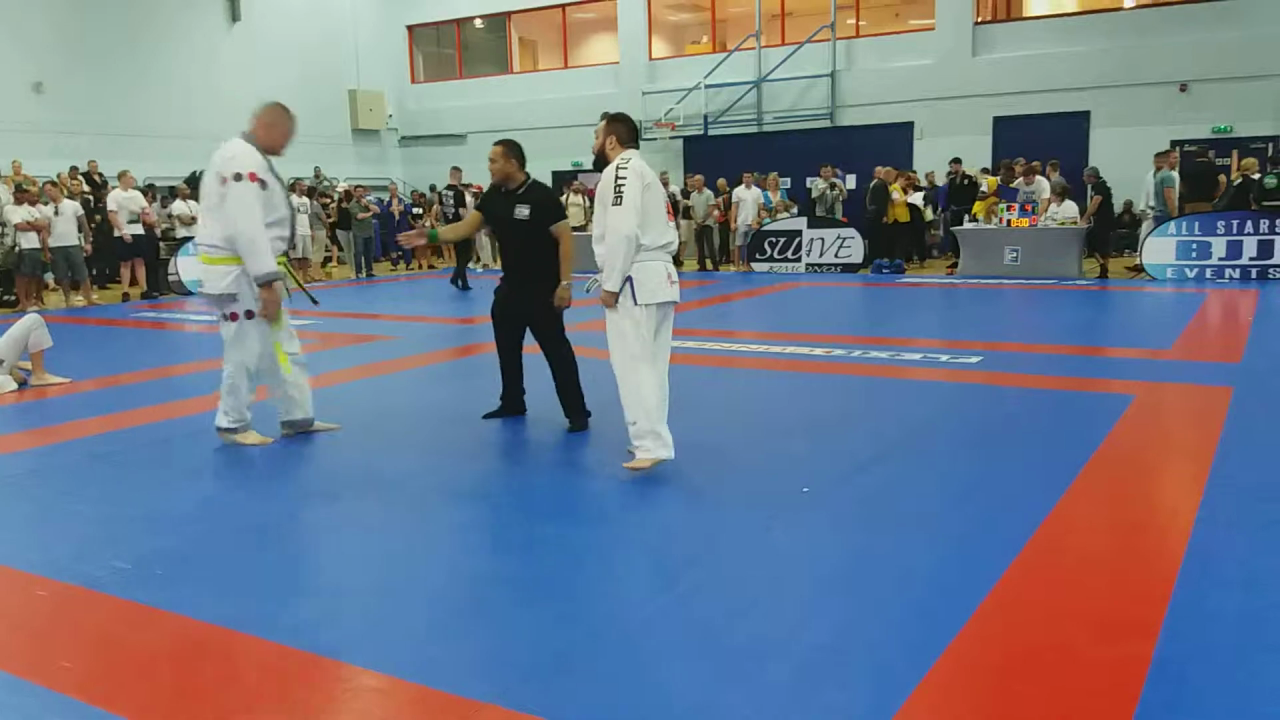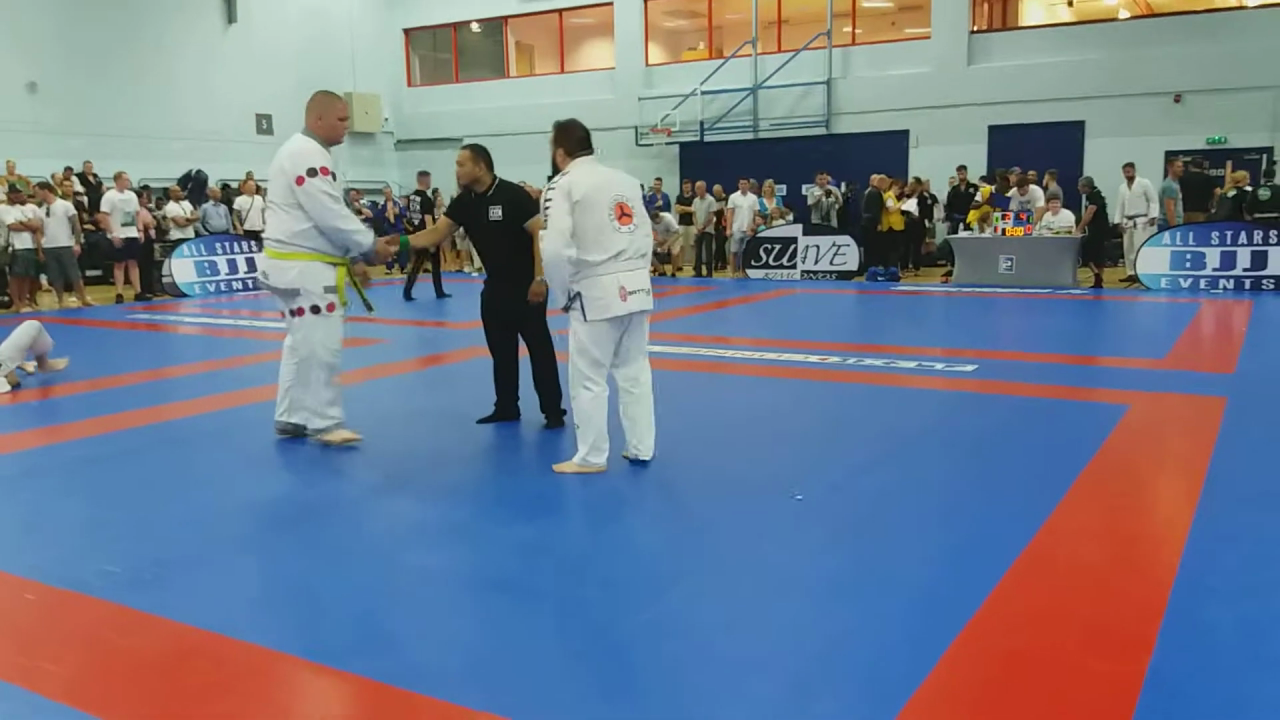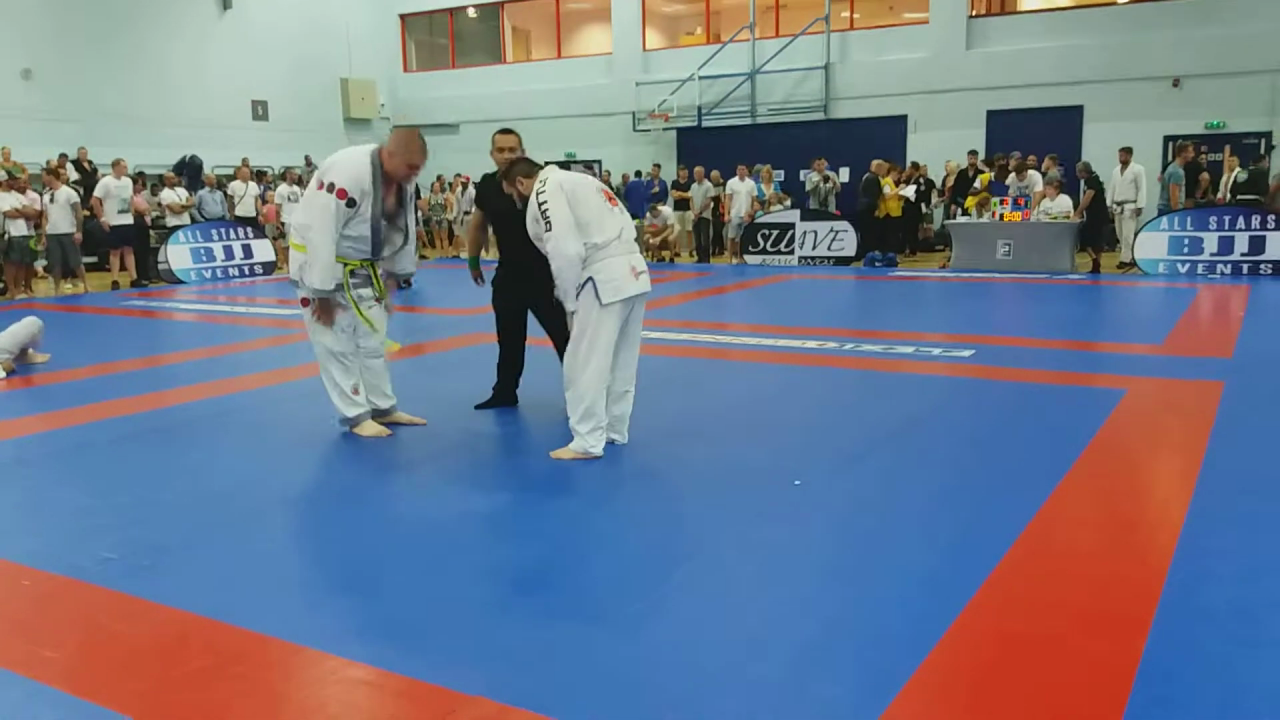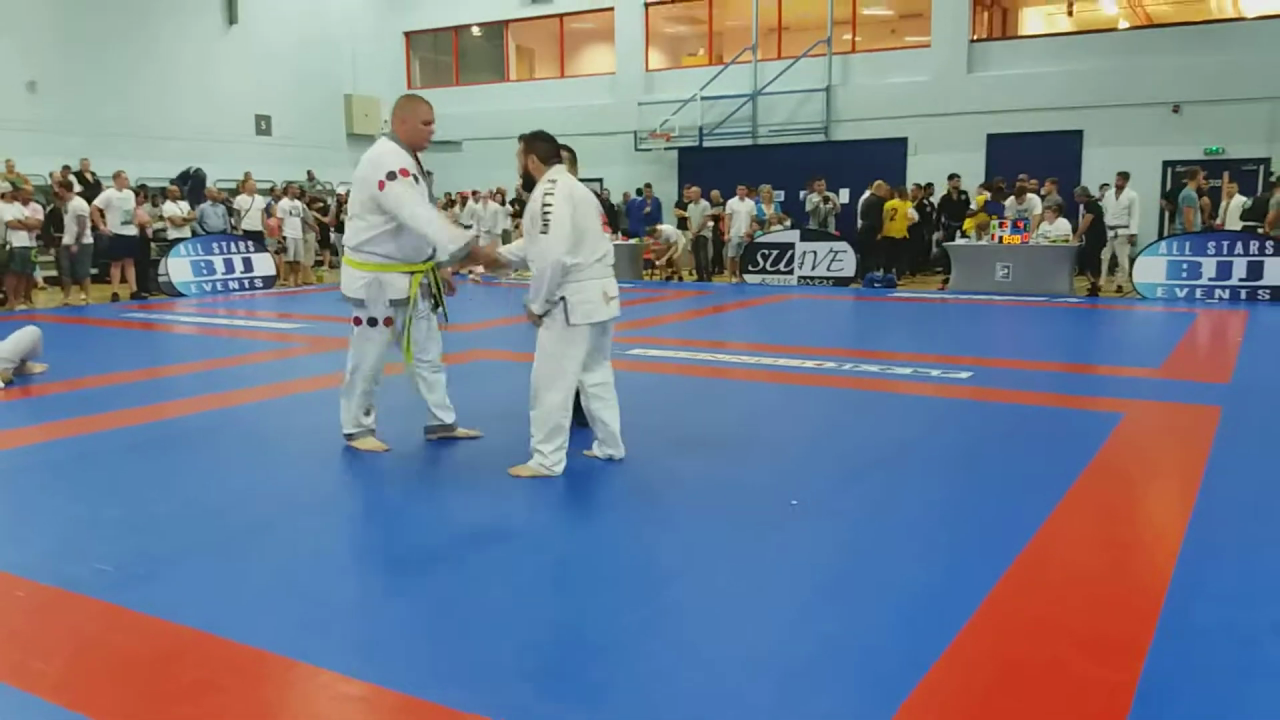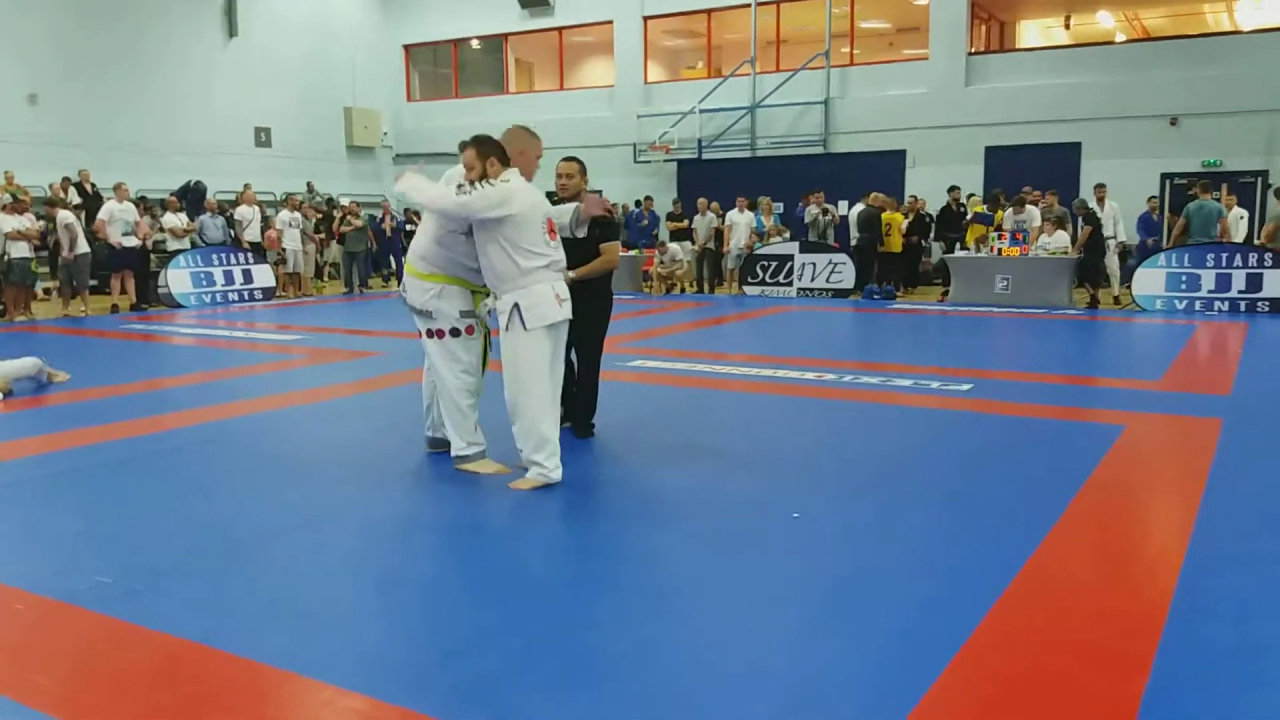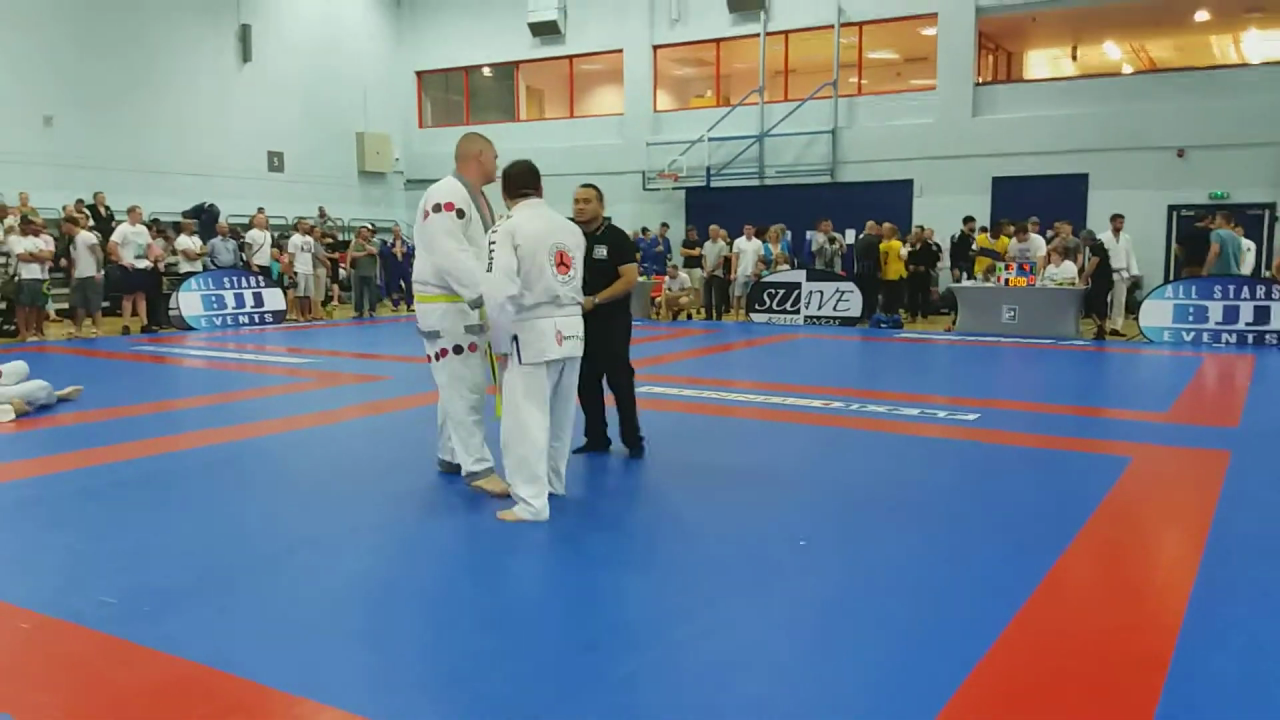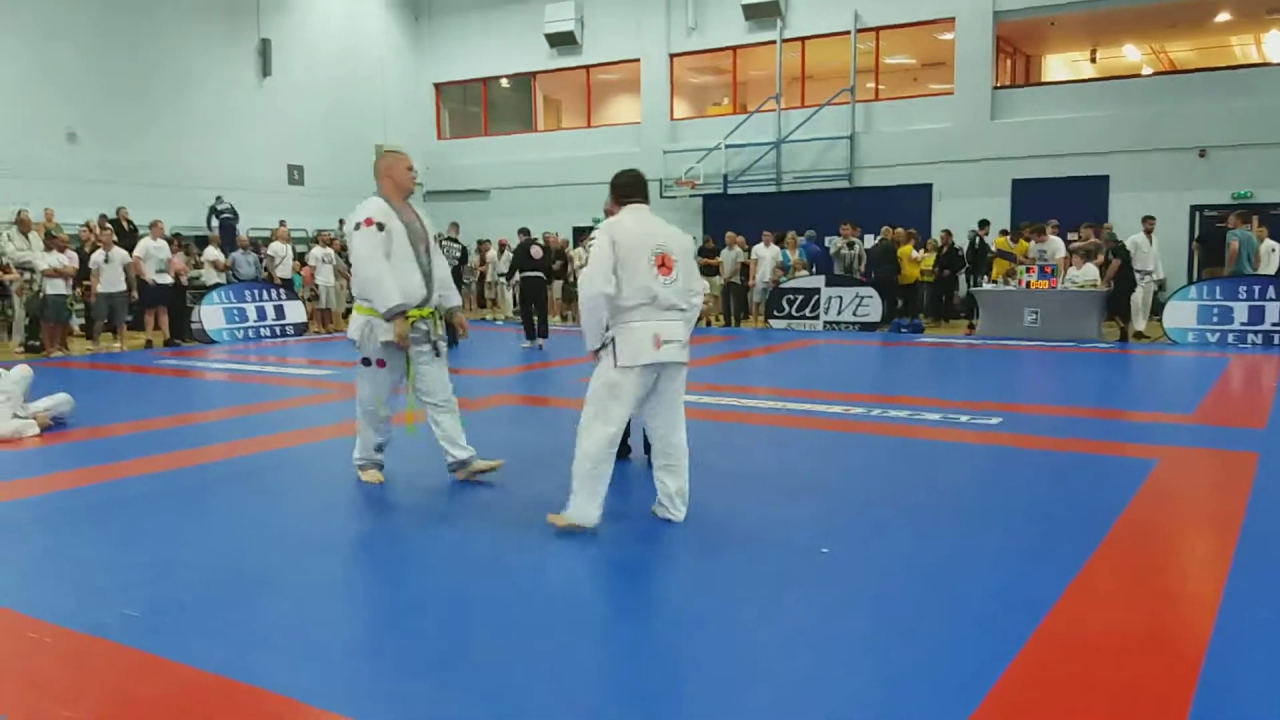
dt=0.7s
person 1, frame 1
left shoulder: (621, 169)
right shoulder: (644, 172)
left elbow: (623, 231)
left wrist: (610, 284)
left hip: (637, 281)
right hip: (662, 278)
left knee: (633, 365)
right knee: (652, 366)
left ankle: (652, 444)
right ankle: (655, 442)
person 1, frame 2
left shoulder: (561, 186)
right shoulder: (625, 180)
left elbow: (554, 250)
right elbow: (646, 234)
left wrist: (563, 295)
left hip: (596, 292)
right hip: (637, 285)
left knee: (588, 378)
right knee: (634, 371)
left ankle: (592, 457)
right ankle: (641, 446)
person 1, frame 3
left shoulder: (545, 189)
right shoulder: (576, 179)
left elbow: (564, 250)
left wrist: (569, 302)
left hip: (604, 281)
right hip: (632, 271)
left knee: (586, 363)
right knee: (621, 361)
left ankle: (588, 442)
right ankle: (614, 429)
person 1, frame 4
left shoulder: (551, 190)
right shoulder: (573, 188)
left elbow: (551, 256)
right elbow: (533, 244)
left wrist: (537, 304)
right wrist: (494, 254)
left hip: (575, 299)
right hip: (602, 293)
left knee: (551, 382)
right knee: (596, 375)
left ankle: (546, 460)
right ankle: (610, 444)
person 1, frame 5
left shoulder: (502, 192)
right shoulder: (526, 192)
left elbow: (443, 202)
left wrist: (408, 181)
left hip: (528, 303)
right hip: (552, 297)
left knee: (528, 389)
right knee: (545, 386)
left ankle: (544, 467)
right ankle: (541, 454)
person 1, frame 6
left shoulder: (508, 229)
right shoulder: (570, 228)
left elbow: (499, 293)
left wrist: (501, 342)
left hip: (533, 333)
right hip: (571, 329)
left knee: (524, 421)
right knee: (560, 416)
left ankle: (531, 503)
right ankle: (552, 480)
person 1, frame 7
left shoulder: (610, 229)
right shoulder: (678, 235)
left elbow: (595, 288)
right elbow: (694, 295)
left wrist: (594, 340)
left hip: (630, 339)
right hip: (672, 340)
left knee: (601, 424)
right knee: (669, 428)
left ankle: (583, 510)
right ankle: (673, 505)
person 2, frame 1
left shoulder: (246, 157)
right shoulder: (245, 160)
right elbow: (246, 227)
left wrist: (267, 276)
right wrist: (267, 281)
left hip: (250, 269)
right hip: (237, 272)
left knee: (281, 344)
right knee: (247, 352)
left ankle: (298, 417)
right ankle: (231, 423)
person 2, frame 2
left shoulder: (310, 152)
right shoulder: (307, 154)
left elbow: (330, 215)
right elbow: (331, 216)
left wrist: (353, 259)
right wrist: (372, 246)
left hip: (310, 266)
right hip: (302, 268)
left knee: (304, 346)
right knee: (322, 346)
left ankle: (290, 418)
right ankle: (326, 422)
person 2, frame 3
left shoulder: (401, 179)
right shoulder: (347, 172)
left elbow: (403, 227)
right elbow: (322, 234)
left wrist: (395, 273)
right wrist: (324, 293)
left hip: (361, 266)
right hip: (321, 262)
left knee: (372, 337)
right knee: (335, 342)
left ankle: (383, 407)
right ankle: (355, 413)
person 2, frame 4
left shoulder: (404, 159)
right shoulder: (387, 161)
left elbow: (421, 215)
right elbow: (417, 216)
left wrist: (436, 268)
right wrist: (465, 246)
left hip: (408, 275)
right hip: (378, 276)
left knee: (427, 350)
right knee: (369, 356)
left ankle: (441, 422)
right ankle: (356, 429)
person 2, frame 5
left shoulder: (501, 186)
right shoulder: (474, 181)
left elbow: (536, 224)
right elbow: (446, 232)
left wrist: (578, 212)
right wrist: (492, 258)
left hip: (452, 285)
right hip: (440, 286)
left knee: (444, 366)
right knee: (459, 370)
left ankle: (438, 433)
right ankle: (468, 451)
person 2, frame 6
left shoulder: (478, 198)
right shoulder: (446, 195)
right elbow: (449, 256)
right wrist: (487, 297)
left hip: (468, 308)
right hip: (445, 307)
left knee: (466, 387)
right knee: (463, 389)
left ankle: (451, 457)
right ankle: (478, 468)
person 2, frame 7
left shoulder: (413, 214)
right shoulder: (370, 214)
left elbow: (436, 264)
right elbow: (372, 271)
left wrist: (453, 308)
right wrist: (395, 315)
left hip: (422, 323)
right hip: (382, 324)
left knee: (439, 393)
right knee: (375, 399)
left ankle: (461, 459)
right ankle: (367, 460)
person 3, frame 1
left shoulder: (542, 196)
right shoulder: (493, 196)
left elbow: (565, 238)
right elbow: (466, 227)
left wrist: (565, 284)
right wrist: (430, 236)
left hip: (542, 287)
right hip: (511, 285)
left knee: (557, 349)
right knee: (506, 347)
left ankle: (577, 412)
right ankle: (512, 403)
person 3, frame 2
left shoulder: (514, 195)
right shoulder: (464, 201)
left elbow: (540, 234)
right elbow: (438, 234)
left wrist: (540, 279)
left hip: (525, 285)
right hip: (495, 286)
left knee: (539, 346)
right knee: (501, 350)
left ankle: (553, 410)
right ankle: (506, 407)
person 3, frame 3
right shoulder: (487, 185)
right elbow: (478, 224)
right wrist: (473, 261)
left hip: (543, 274)
right hip: (508, 274)
left knee: (561, 334)
right knee: (509, 338)
right ankle: (504, 393)
person 3, frame 4
left shoulder: (589, 201)
right shoulder: (540, 199)
left elbow: (599, 243)
right elbow: (528, 239)
left wrist: (565, 264)
left hip: (582, 285)
right hip: (552, 285)
left knee: (579, 346)
right knee: (556, 346)
left ankle: (582, 407)
right ankle: (563, 403)
person 3, frame 5
left shoulder: (599, 214)
left elbow: (611, 259)
left wrist: (572, 275)
left hip: (592, 299)
left knee: (587, 360)
left ankle: (583, 420)
right ankle: (569, 409)
person 3, frame 6
left shoulder: (617, 238)
left elbow: (630, 279)
left wrist: (594, 300)
left hip: (612, 320)
right hip: (581, 321)
left knee: (620, 379)
right knee: (586, 382)
left ankle: (632, 438)
right ankle: (596, 437)
person 3, frame 7
left shoulder: (646, 243)
right shoulder: (604, 243)
left elbow: (659, 286)
right elbow: (595, 282)
left hip: (641, 328)
right hip: (613, 328)
left knee: (647, 389)
right knee: (613, 388)
left ankle: (654, 447)
right ankle: (618, 445)
